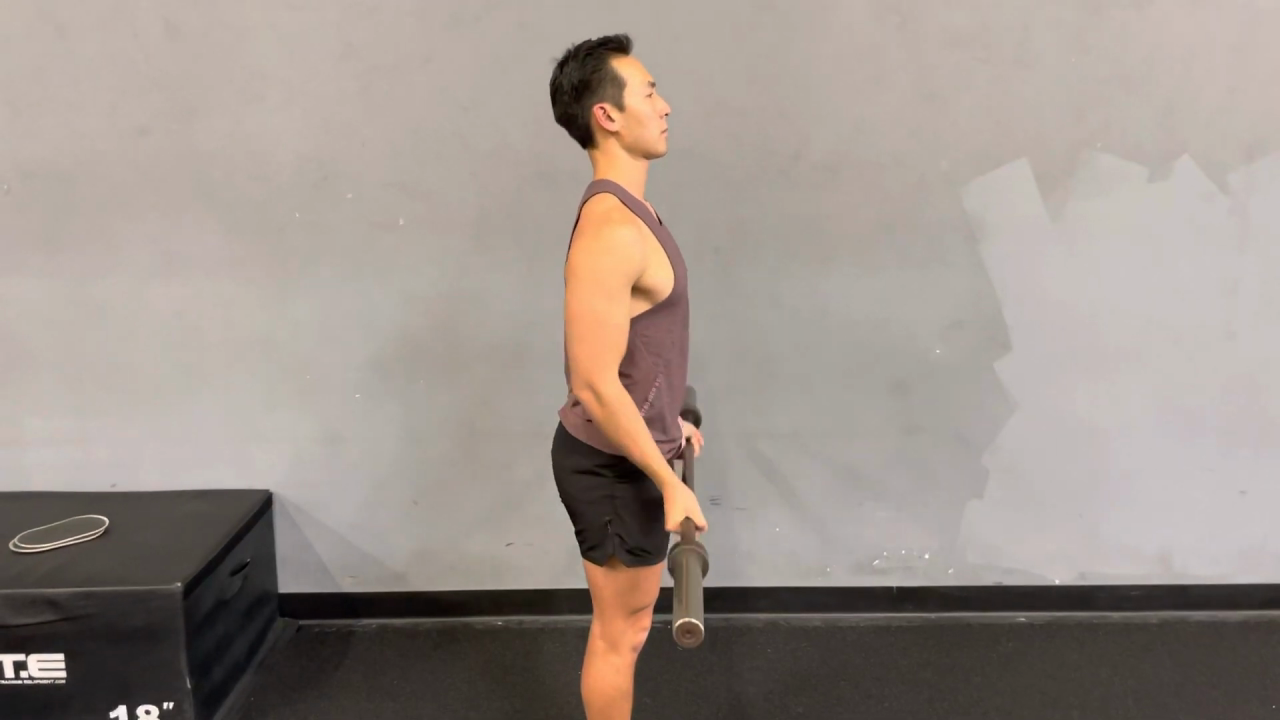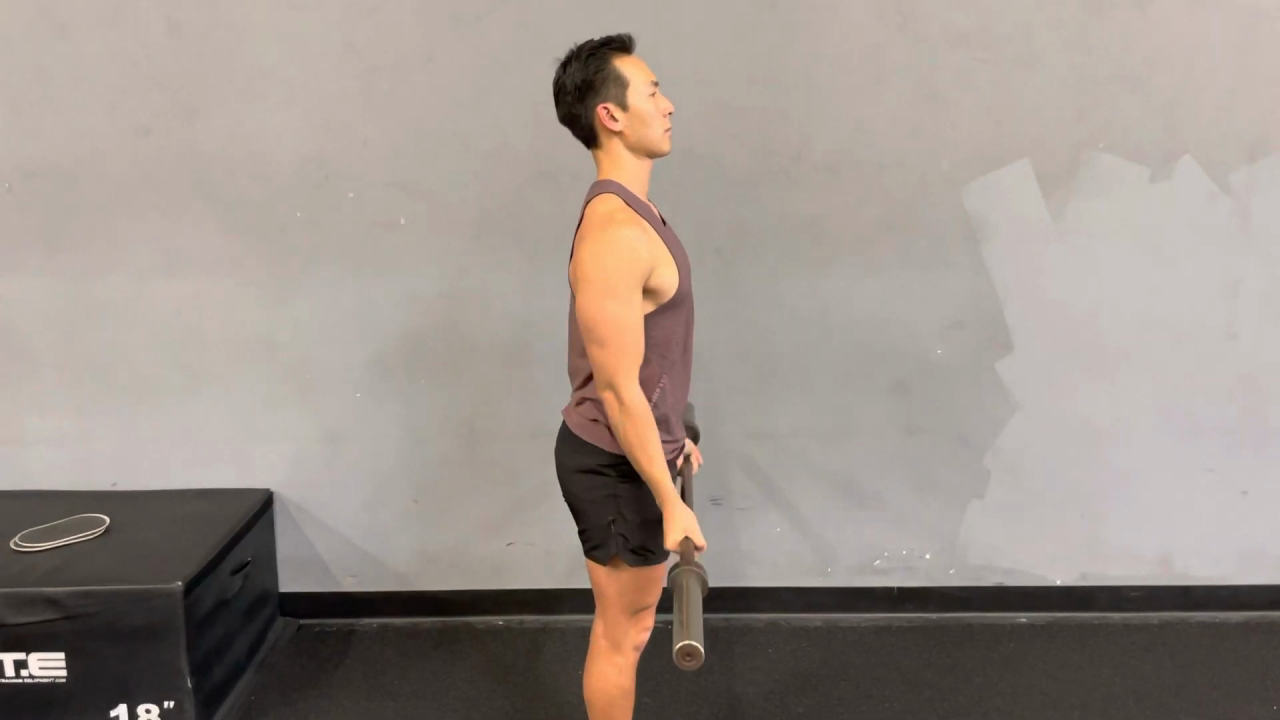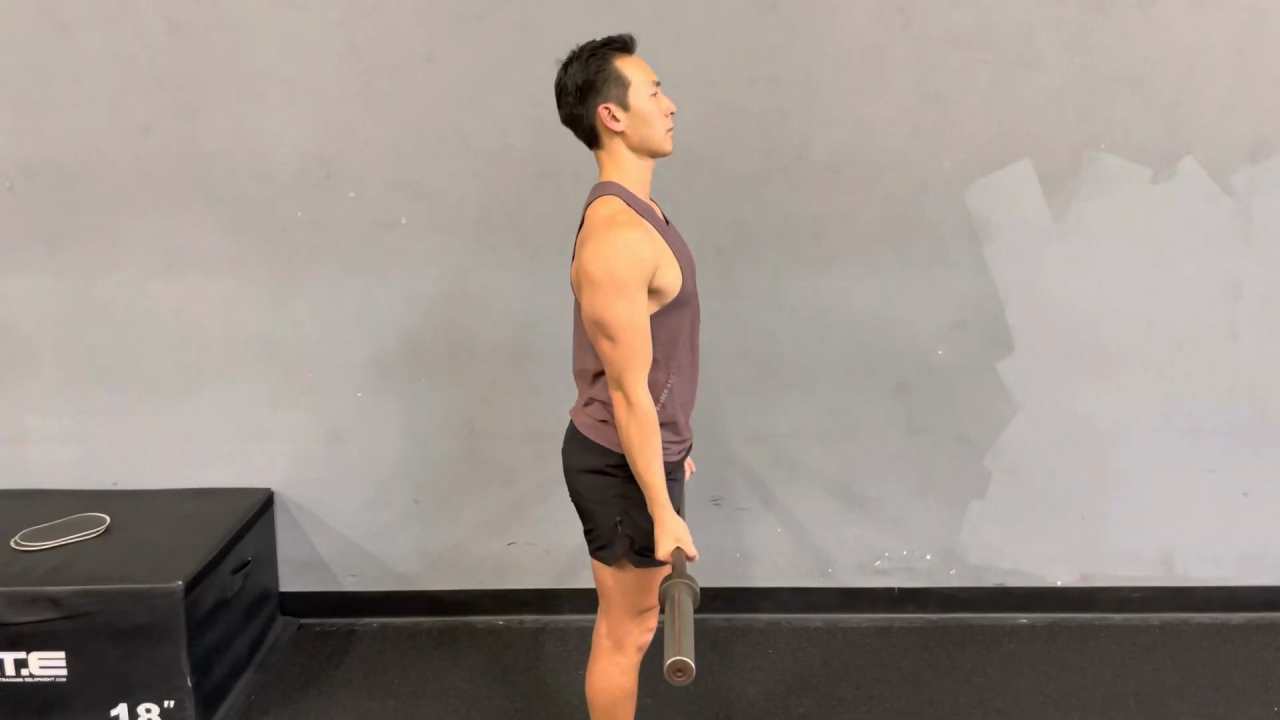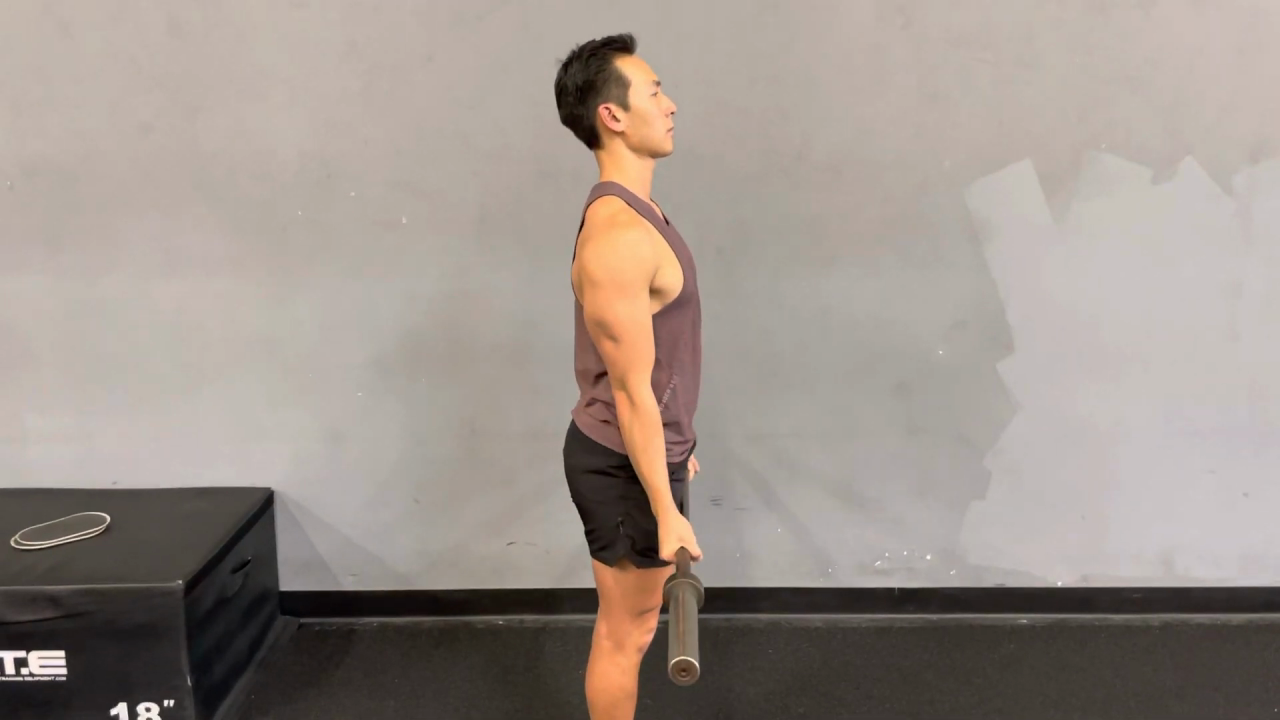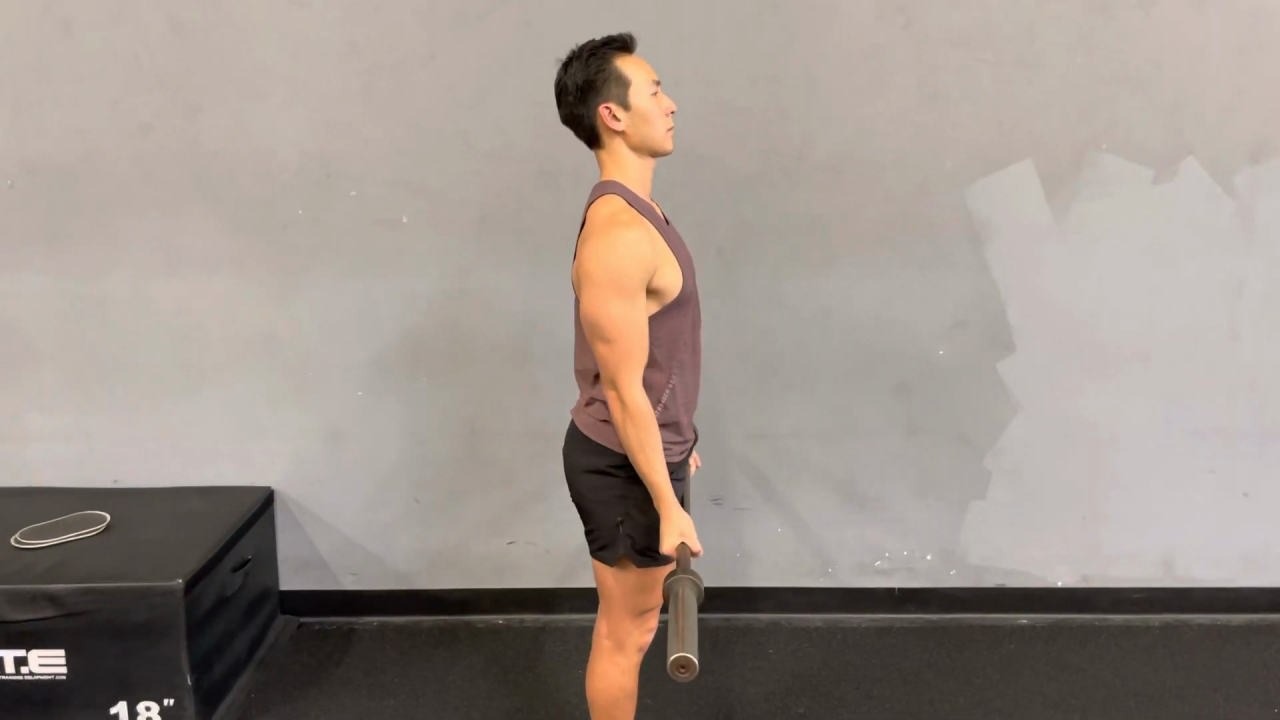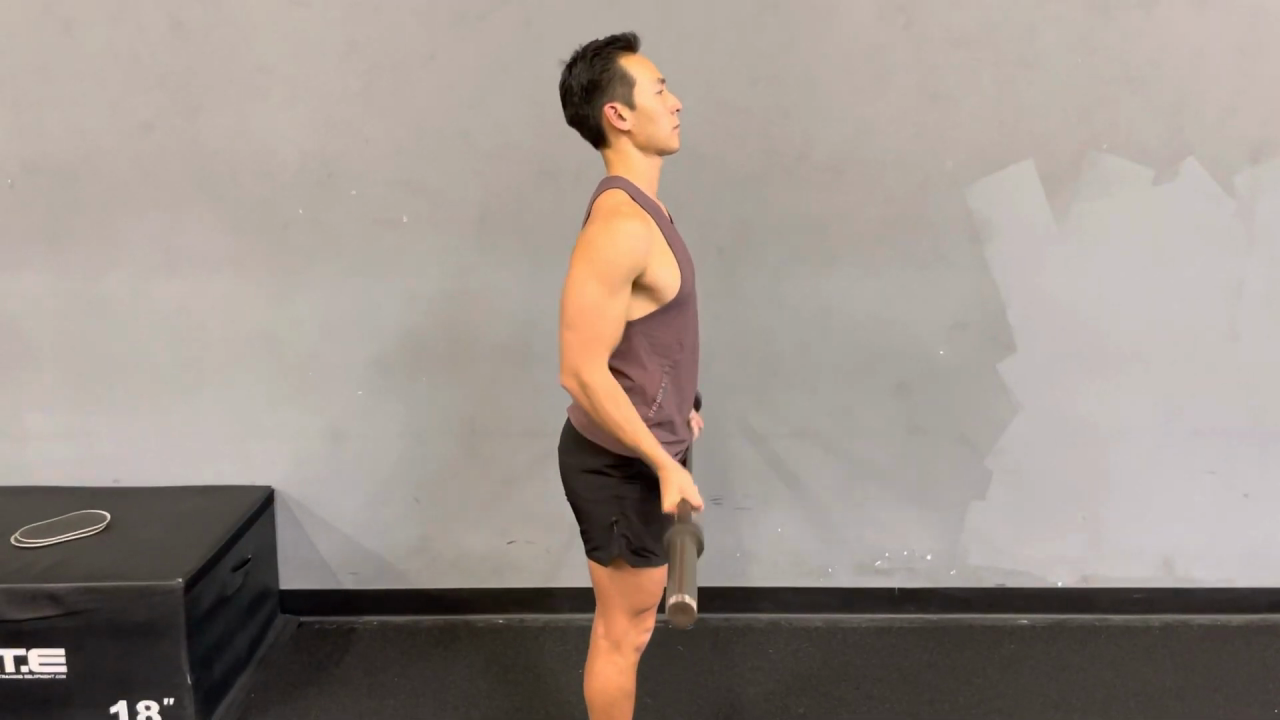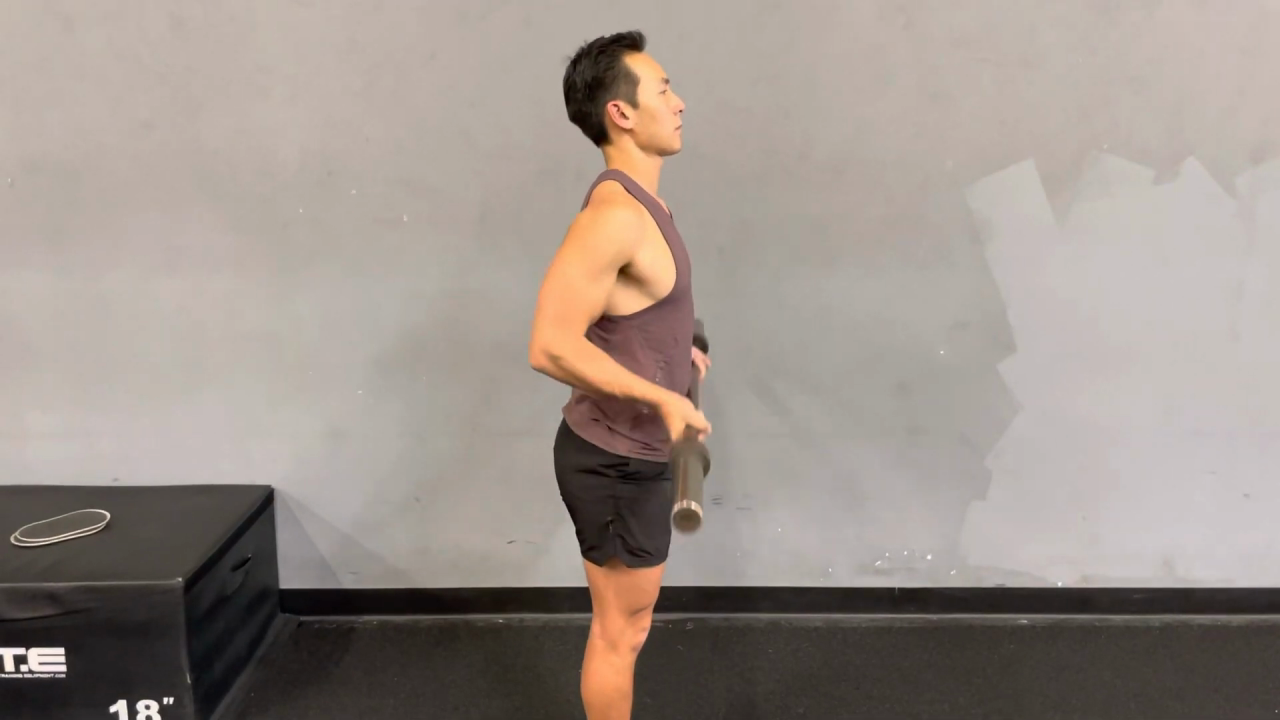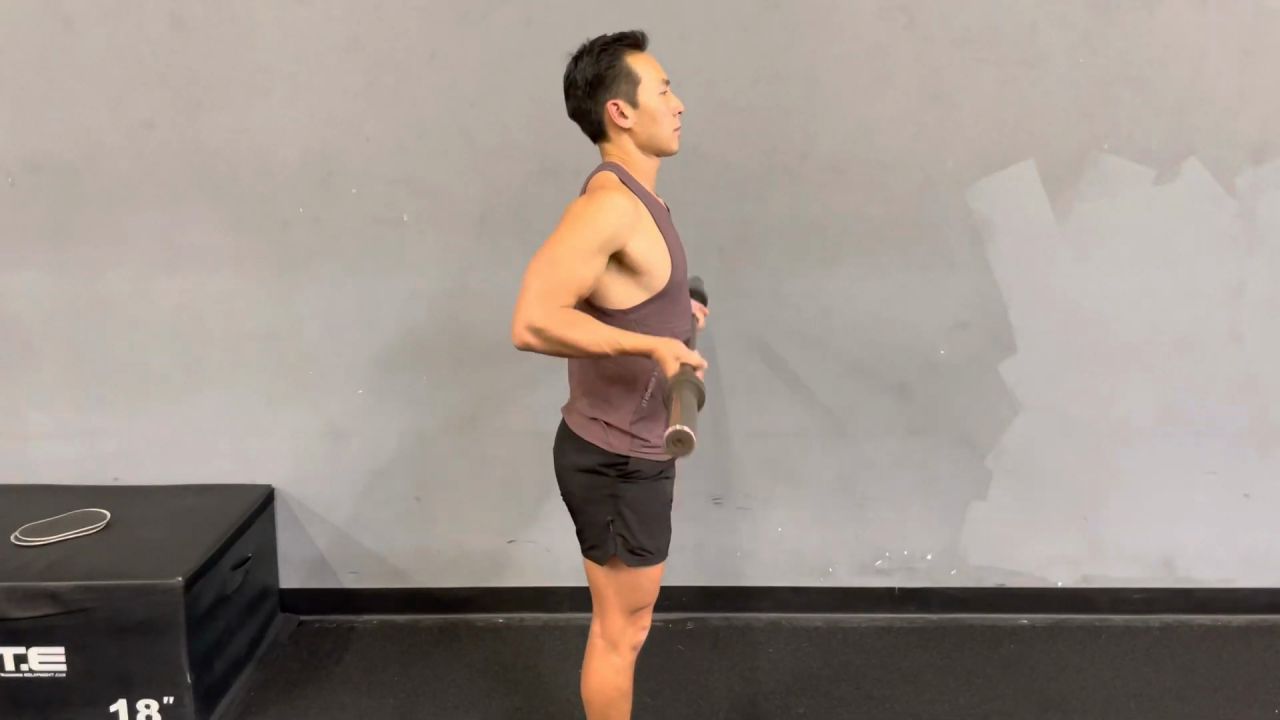
dt=0.2s
person 1, frame 1
left shoulder: (628, 211)
right shoulder: (611, 232)
right elbow: (597, 384)
left wrist: (672, 423)
right wrist: (669, 484)
left hip: (629, 453)
right hip: (614, 465)
left knee: (623, 624)
right knee: (622, 631)
person 1, frame 2
left shoulder: (631, 211)
right shoulder: (615, 233)
right elbow: (619, 388)
left wrist: (675, 438)
right wrist: (669, 503)
left hip: (633, 452)
right hip: (617, 464)
left knee: (623, 624)
right knee: (624, 632)
person 1, frame 3
left shoulder: (634, 211)
right shoulder: (618, 235)
right elbow: (628, 389)
left wrist: (673, 452)
right wrist: (662, 511)
left hip: (640, 452)
right hip: (623, 464)
left knee: (626, 625)
right knee: (627, 632)
person 1, frame 4
left shoulder: (634, 212)
right shoulder: (619, 236)
right elbow: (631, 390)
left wrist: (676, 452)
right wrist: (667, 511)
left hip: (641, 453)
right hip: (625, 465)
left knee: (626, 626)
right knee: (627, 633)
person 1, frame 5
left shoulder: (633, 211)
right shoulder: (619, 234)
right elbow: (622, 389)
left wrist: (678, 443)
right wrist: (669, 505)
left hip: (643, 455)
right hip: (626, 466)
left knee: (627, 625)
right knee: (628, 632)
person 1, frame 6
left shoulder: (638, 209)
right shoulder: (620, 225)
right elbow: (583, 371)
left wrist: (677, 405)
right wrist: (668, 466)
left hip: (634, 455)
right hip: (620, 464)
left knee: (625, 625)
right knee: (623, 632)
person 1, frame 7
left shoulder: (636, 203)
right shoulder: (615, 214)
right elbow: (551, 345)
left wrist: (677, 351)
right wrist: (663, 398)
left hip: (630, 452)
right hip: (616, 461)
left knee: (624, 624)
right knee: (621, 630)
person 1, frame 8
left shoulder: (635, 197)
right shoulder: (611, 202)
right elbow: (533, 321)
left wrist: (674, 309)
right wrist: (650, 346)
left hip: (632, 450)
right hip: (615, 459)
left knee: (625, 624)
right knee: (620, 630)
